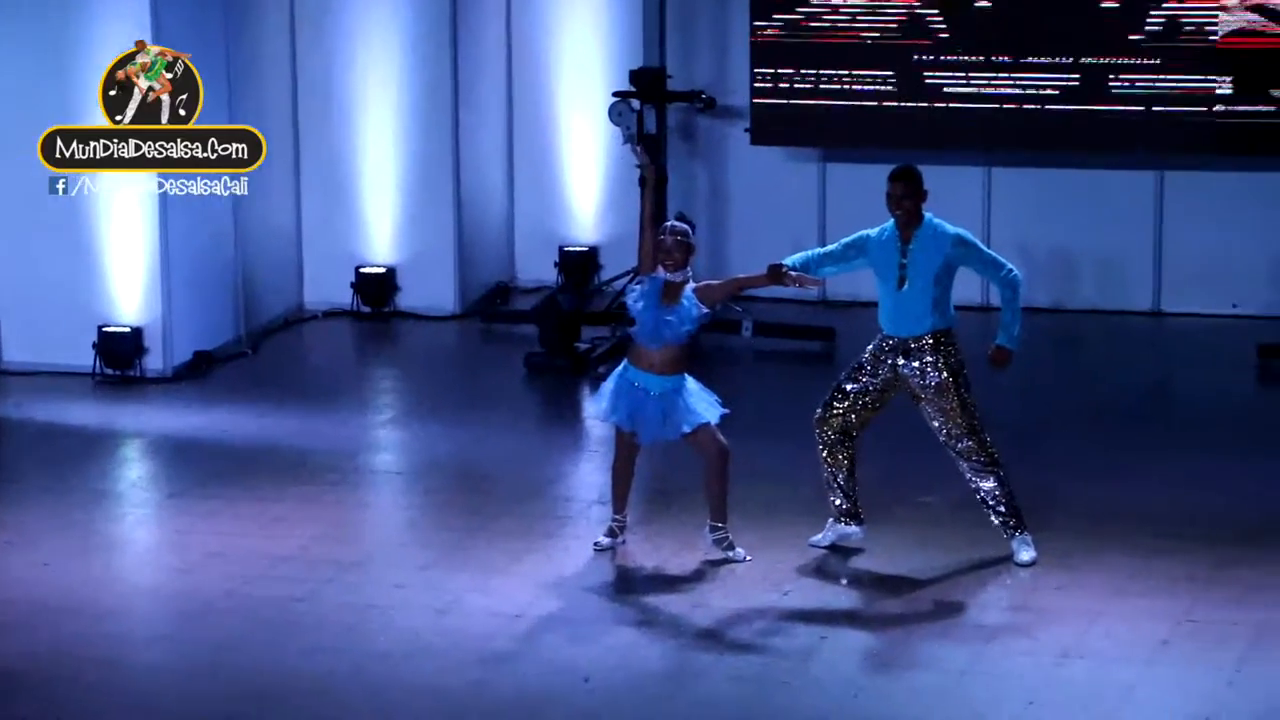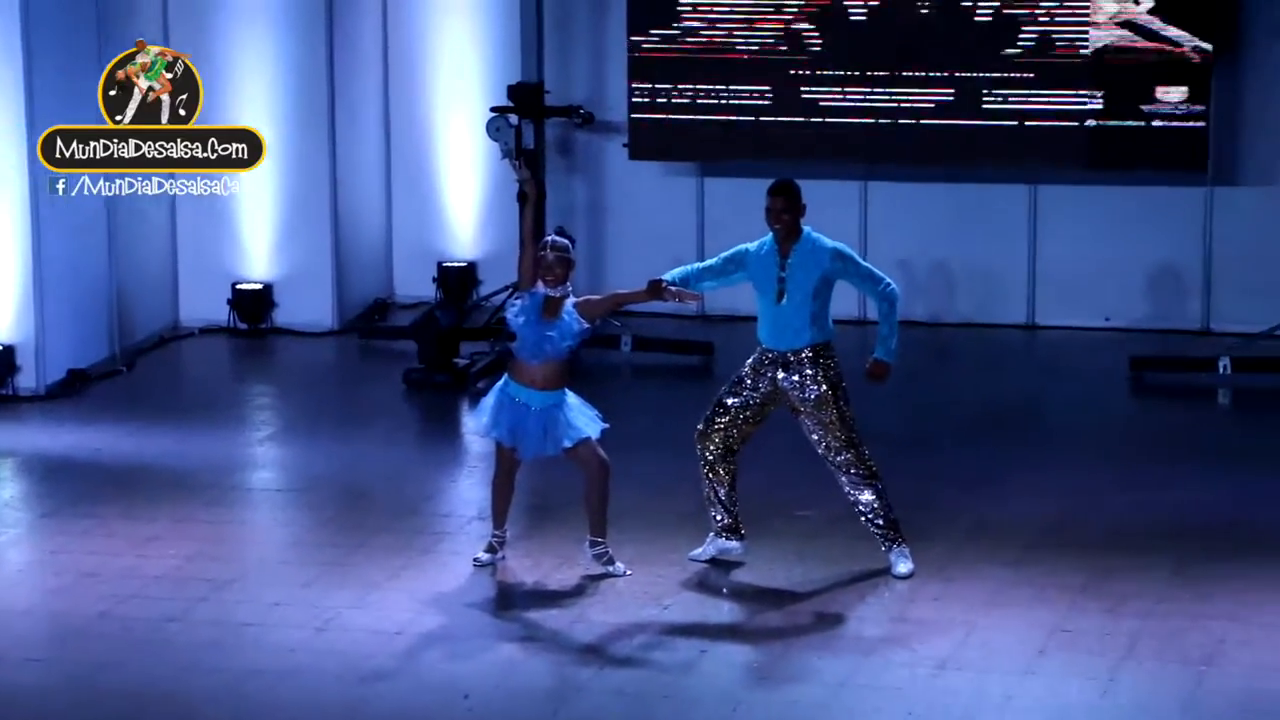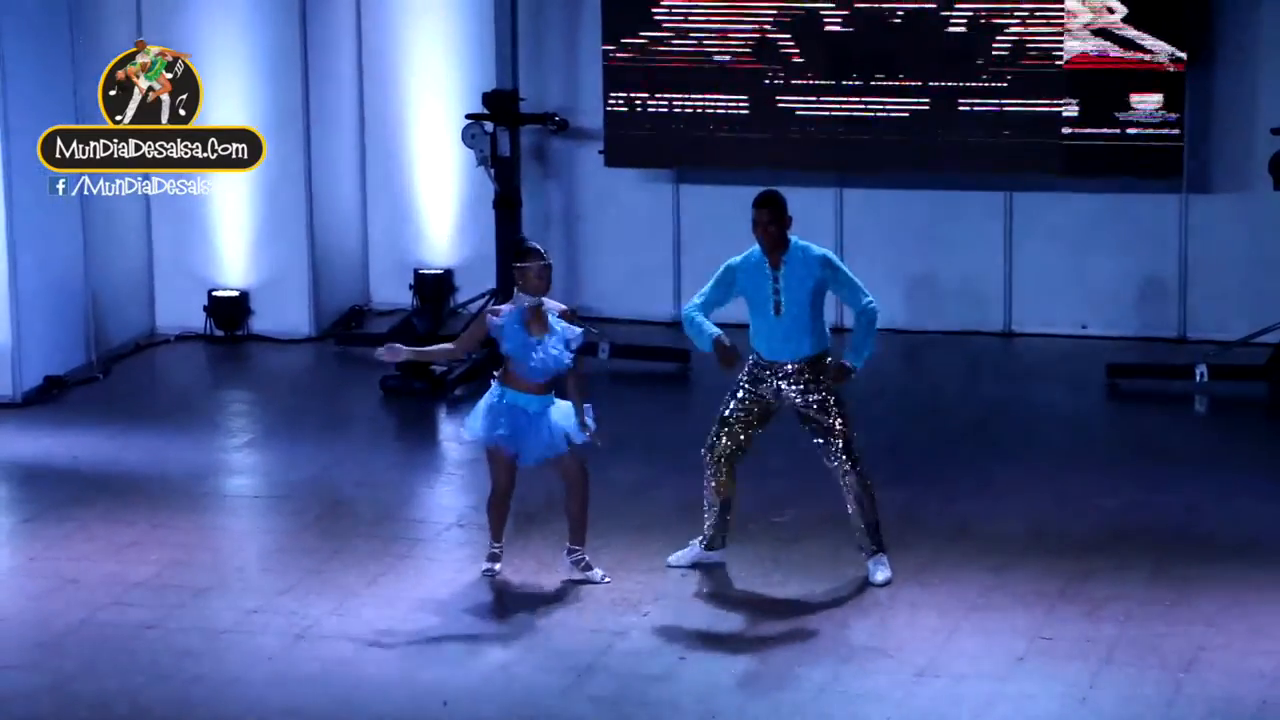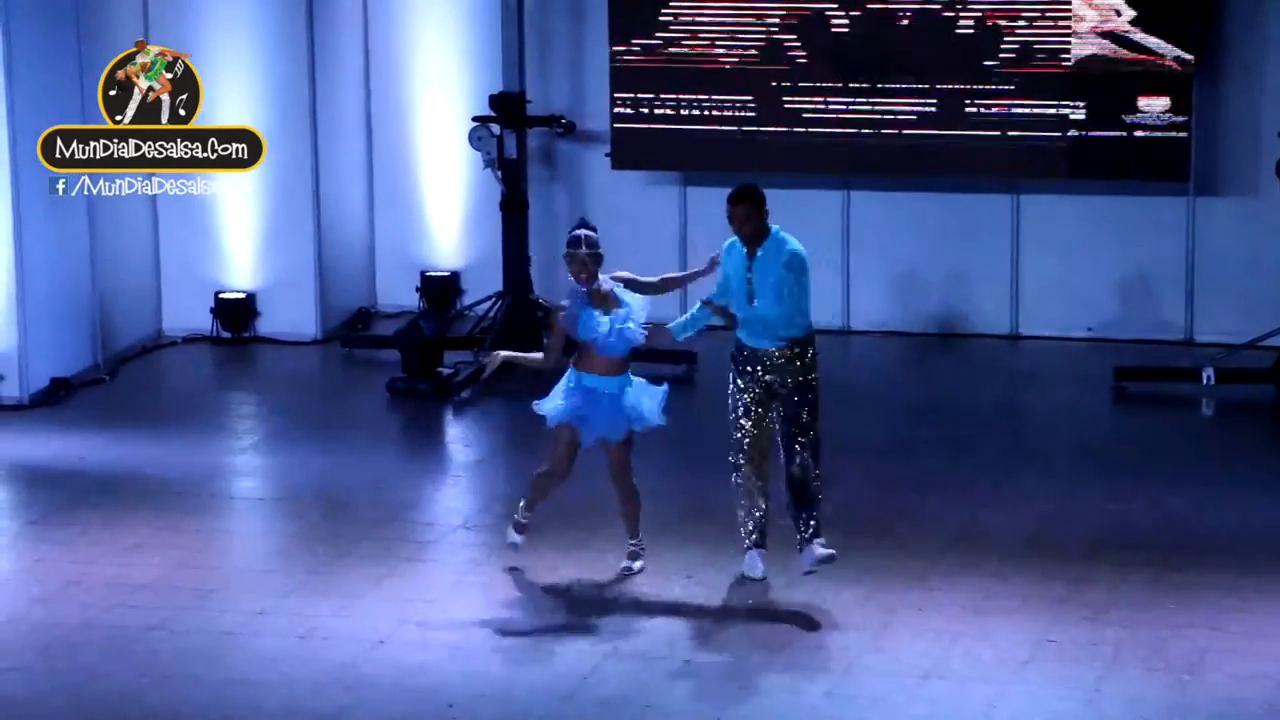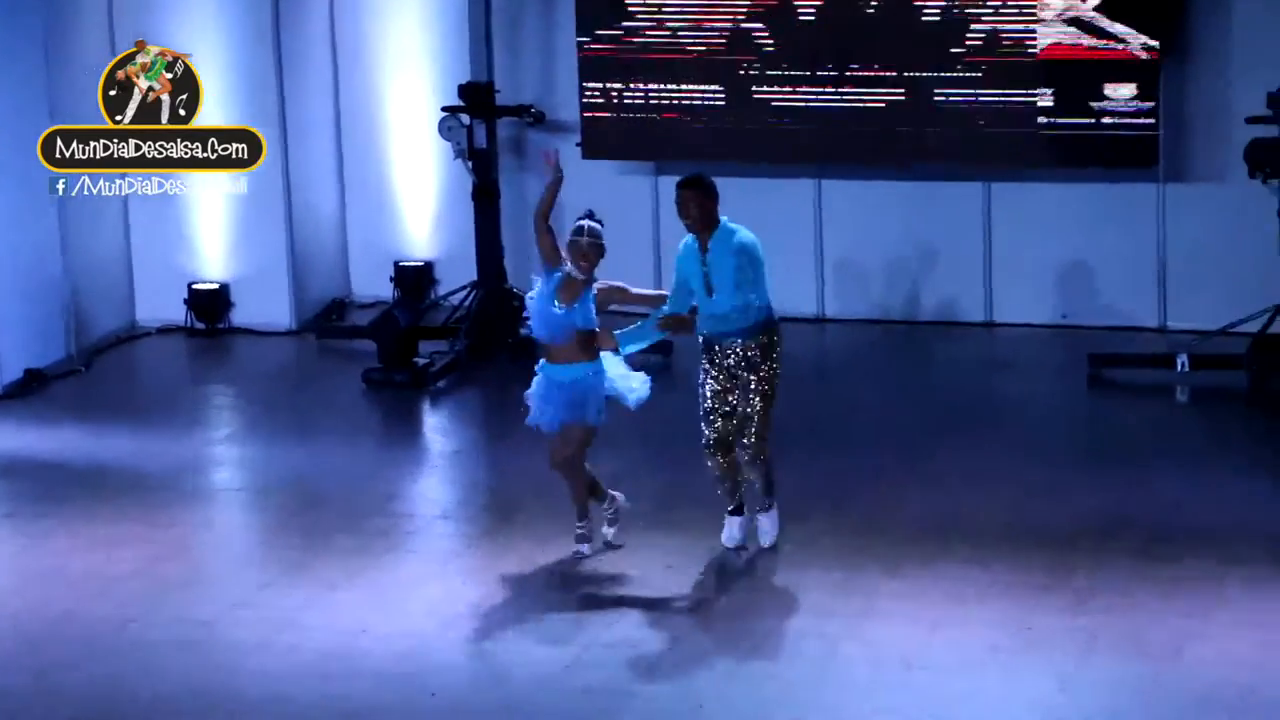
dt=0.5s
person 1, frame 1
left shoulder: (950, 241)
right shoulder: (873, 241)
left elbow: (1007, 278)
right elbow: (824, 258)
left wrist: (1006, 340)
right wrist: (787, 266)
left hip: (932, 353)
right hip: (887, 350)
left knee: (967, 443)
right knee: (831, 422)
left ankle: (1017, 533)
right ankle: (845, 520)
person 1, frame 2
left shoulder: (829, 255)
right shoulder: (752, 256)
left elbow: (885, 291)
right elbow: (703, 272)
left wrist: (884, 353)
right wrist: (668, 281)
left hip: (811, 366)
right hip: (766, 363)
left knee: (845, 456)
right knee: (712, 437)
left ankle: (895, 545)
right ankle: (726, 534)
person 1, frame 3
left shoulder: (817, 262)
right shoulder: (739, 267)
left elbow: (866, 307)
right elbow: (693, 310)
left wrist: (852, 359)
right wrist: (714, 339)
left hip: (810, 374)
right hip: (760, 371)
left knee: (844, 463)
right knee: (719, 452)
left ankle: (873, 552)
right ankle: (711, 541)
person 1, frame 4
left shoulder: (790, 255)
right shoulder: (730, 252)
left elbow: (795, 318)
right elbow: (721, 299)
left wrist: (737, 320)
right wrist: (677, 329)
left hip: (792, 357)
right hip: (748, 358)
left knee: (800, 449)
right knee: (746, 454)
left ankle: (810, 540)
right ankle: (754, 545)
person 1, frame 5
left shoulder: (741, 245)
right shoulder: (686, 251)
left elbow: (752, 310)
right elbow: (675, 310)
left wrist: (695, 321)
left hip: (754, 346)
right hip: (716, 349)
left knee: (752, 440)
right knee: (715, 441)
left ankle: (767, 508)
right ankle: (735, 510)
person 2, frame 1
left shoulder: (699, 295)
right shoulder: (648, 280)
left elbow: (739, 283)
right elbow: (646, 228)
left wrist: (778, 278)
right wrist: (649, 182)
left hip: (674, 388)
right hip: (634, 382)
left knee: (717, 451)
right knee: (625, 453)
left ankle: (718, 531)
right ankle: (617, 524)
person 2, frame 2
left shoulder: (580, 309)
right shoulder: (528, 295)
left elbow: (620, 299)
right elbow: (526, 244)
left wrist: (657, 293)
right wrist: (530, 198)
left hip: (555, 403)
right hip: (514, 398)
left knee: (597, 466)
right knee: (505, 469)
left ankle: (598, 546)
right ankle: (497, 540)
person 2, frame 3
left shoulder: (561, 315)
right shoulder: (501, 316)
left elbow: (570, 368)
right elbow: (458, 350)
left wrist: (580, 411)
right wrist: (411, 354)
left hip: (544, 408)
right hip: (507, 406)
left knee: (577, 476)
right knee: (502, 486)
left ankle: (577, 554)
right ankle: (495, 550)
person 2, frame 4
left shoulder: (619, 285)
right shoulder: (570, 310)
left elbow: (659, 285)
right elbow: (549, 359)
left wrist: (701, 272)
right wrist: (509, 356)
left hip: (618, 391)
right hip: (582, 390)
left knee: (620, 475)
right knee: (557, 469)
left ankle: (635, 545)
right ankle: (524, 515)
person 2, frame 5
left shoulder: (600, 291)
right shoulder: (555, 272)
left elbow: (657, 298)
right elbow: (541, 222)
right wrist: (556, 180)
left hip: (586, 381)
right hip: (554, 381)
left knee: (564, 460)
right knee: (563, 458)
left ankle: (586, 523)
right ankle: (610, 502)
